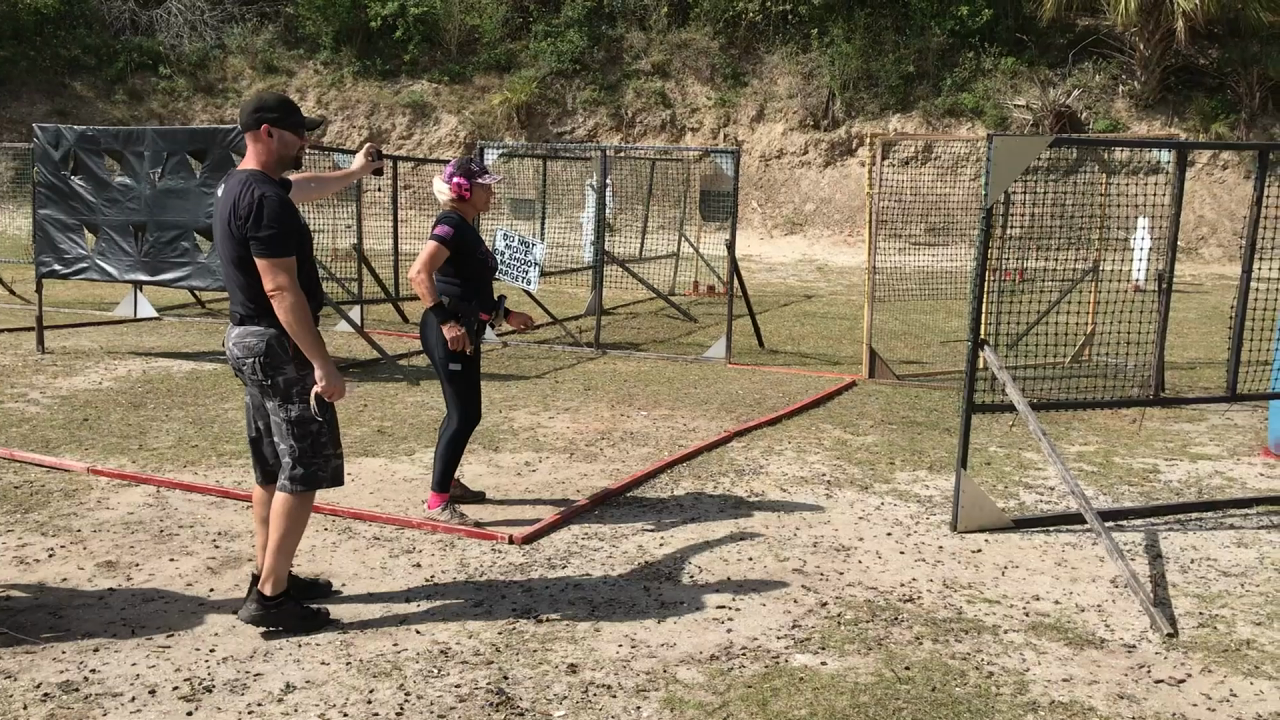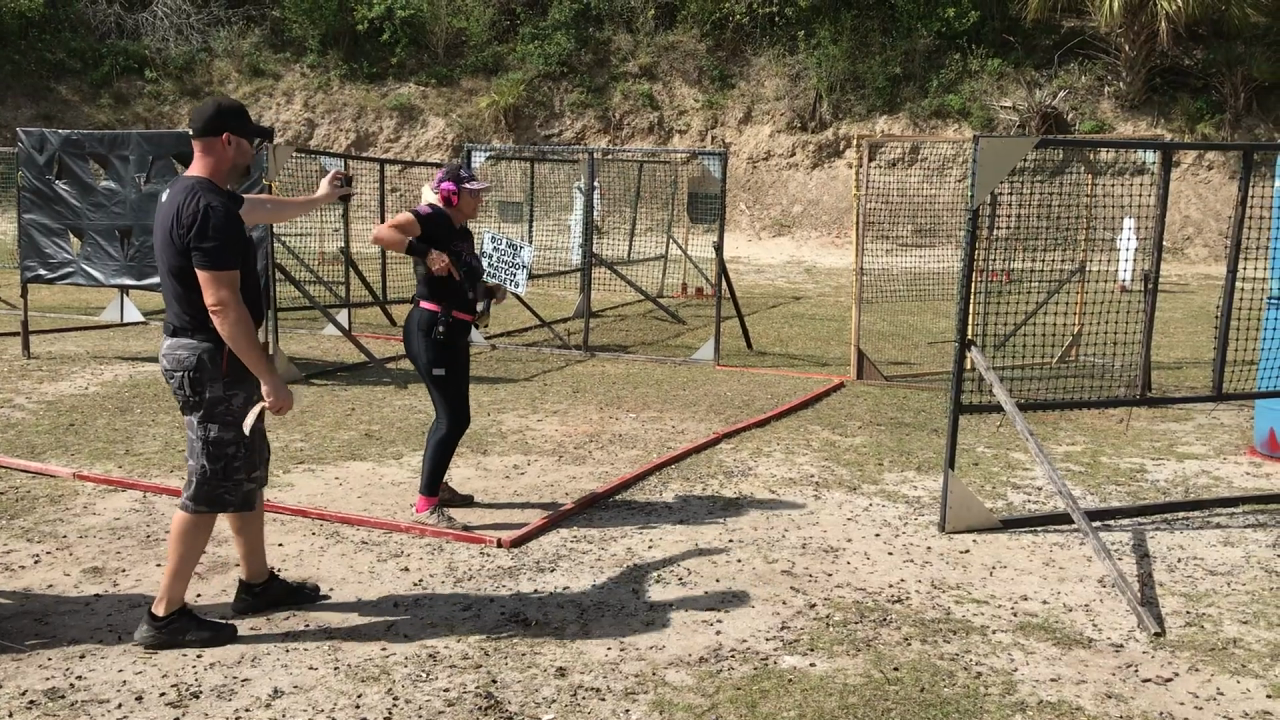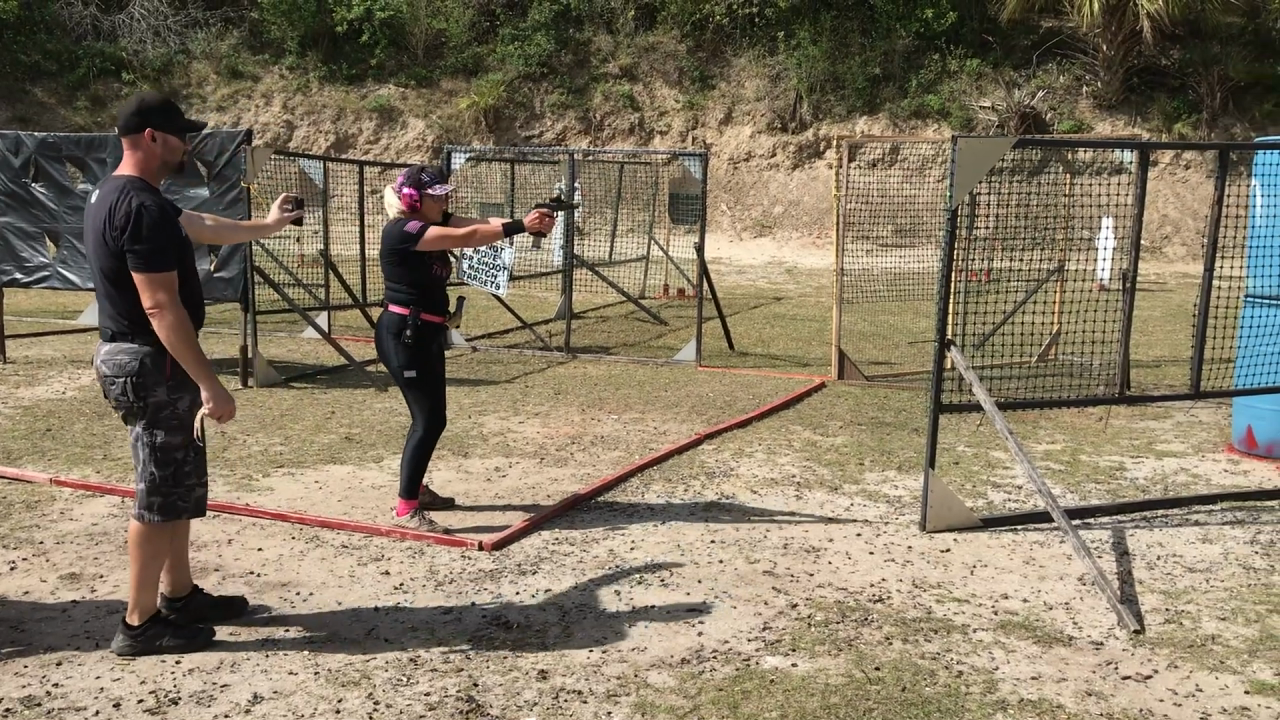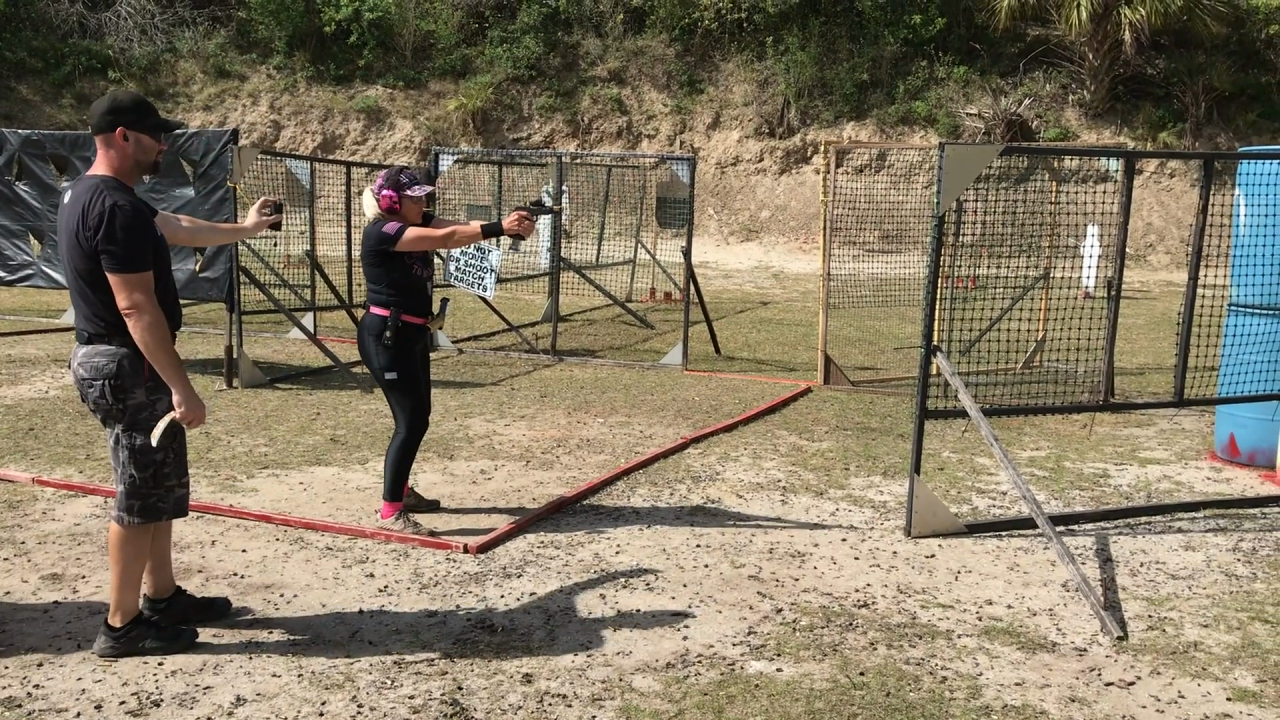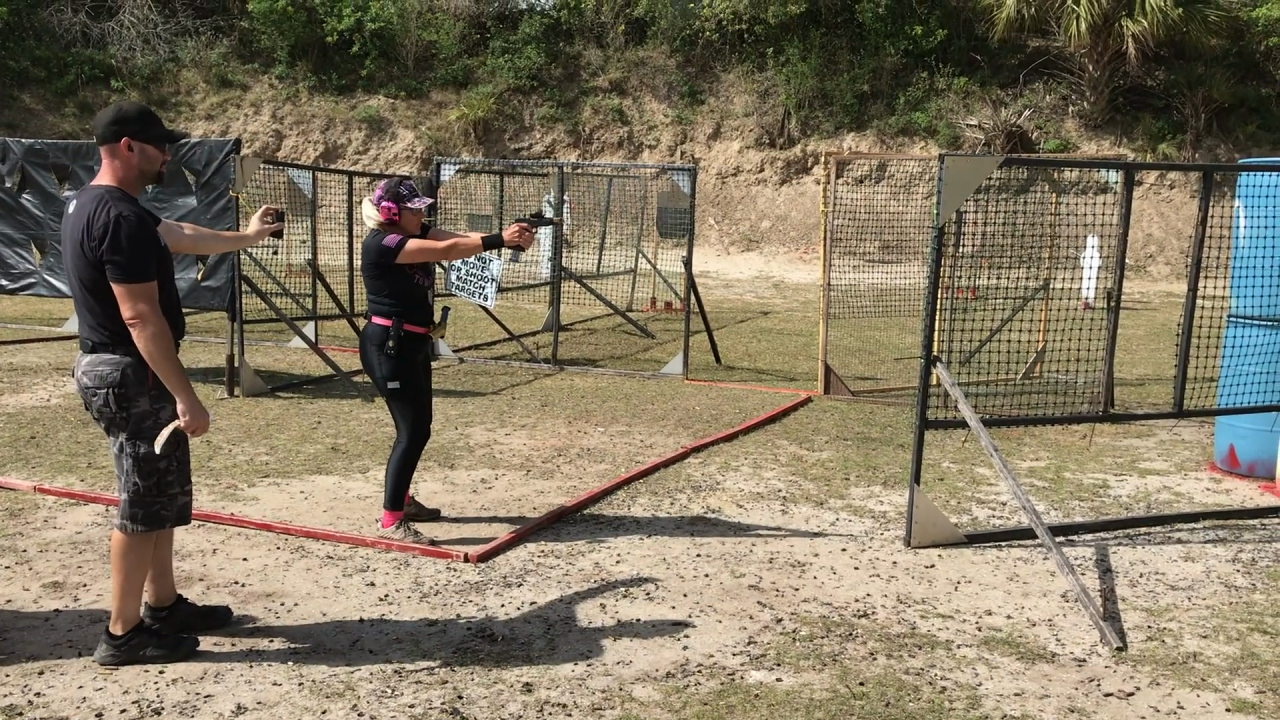
dt=0.7s
person 1, frame 1
left shoulder: (240, 184)
right shoulder: (264, 200)
left elbow: (303, 187)
right elbow: (282, 291)
left wrist: (353, 172)
right wrist: (322, 364)
left hip: (250, 342)
right hip: (276, 346)
left knee: (275, 469)
right knee: (306, 469)
left ankle: (270, 578)
right ankle: (270, 596)
person 1, frame 2
left shoulder: (185, 192)
right shoulder: (209, 209)
left elbow: (255, 209)
right elbow: (224, 305)
left wrist: (318, 199)
right wrist: (269, 377)
left hip: (194, 353)
right hip: (211, 361)
left knee: (244, 471)
right knee: (211, 487)
left ankle: (257, 582)
right ankle: (164, 615)
person 1, frame 3
left shoulder: (116, 193)
right shoulder: (142, 207)
left elbow: (198, 225)
right elbow: (162, 307)
left wrist: (264, 226)
right wrist: (209, 383)
left hip: (138, 359)
right hip: (151, 365)
left knee: (177, 485)
right knee: (161, 493)
left ankle: (179, 596)
right ankle: (139, 623)
person 1, frame 4
left shoulder: (90, 193)
right shoulder: (116, 207)
left elbow: (175, 227)
right elbow: (137, 308)
left wrist: (243, 229)
right wrist: (181, 388)
left hip: (116, 361)
right hip: (129, 368)
left knee: (159, 488)
right knee: (141, 496)
left ankle: (163, 598)
right ankle: (122, 625)
person 1, frame 5
left shoulder: (91, 203)
right shoulder: (120, 216)
left elbow: (179, 235)
right elbow: (141, 317)
left wrist: (245, 236)
right wrist: (186, 396)
left hip: (115, 368)
right hip: (131, 376)
left knee: (162, 496)
right knee: (144, 504)
left ankle: (163, 605)
right ankle: (123, 633)
person 2, frame 1
left shoulder: (466, 228)
right shoulder: (450, 225)
right elbow: (419, 275)
left wrist: (505, 314)
right wrist: (447, 321)
left hip: (466, 330)
right hip: (450, 332)
left knee: (464, 412)
right knee: (464, 415)
left ankle: (448, 482)
right ankle: (436, 501)
person 2, frame 2
left shoulder: (462, 232)
right shoulder: (432, 218)
right elbow: (379, 233)
left wrist: (487, 291)
right wrist: (424, 252)
left hip: (455, 332)
right hip: (433, 330)
left knee: (452, 414)
right knee: (454, 418)
left ankle: (435, 486)
right ankle: (425, 505)
person 2, frame 3
left shoulder: (433, 224)
right shoulder: (401, 231)
left elbow: (481, 223)
right elbow: (466, 238)
left wrist: (526, 222)
right wrist: (520, 226)
left hip: (426, 333)
right hip: (402, 335)
left knee: (430, 416)
right knee: (429, 420)
left ankle: (415, 489)
right ankle: (405, 509)
person 2, frame 4
left shoulder: (418, 224)
right shoulder: (380, 232)
left elbow: (461, 226)
right elbow: (445, 238)
left wrist: (507, 226)
right wrist: (499, 228)
left hip: (412, 334)
right hip: (386, 336)
left knee: (418, 417)
right knee: (411, 422)
left ankle: (402, 491)
right ankle: (389, 511)
person 2, frame 5
left shoulder: (416, 234)
right shoulder: (380, 243)
left elbow: (460, 237)
right elbow: (446, 250)
left wrist: (507, 238)
right wrist: (499, 241)
left hip: (413, 344)
right hip: (389, 347)
left knee: (419, 425)
right knee: (413, 431)
left ankle: (402, 500)
right ankle: (390, 520)
